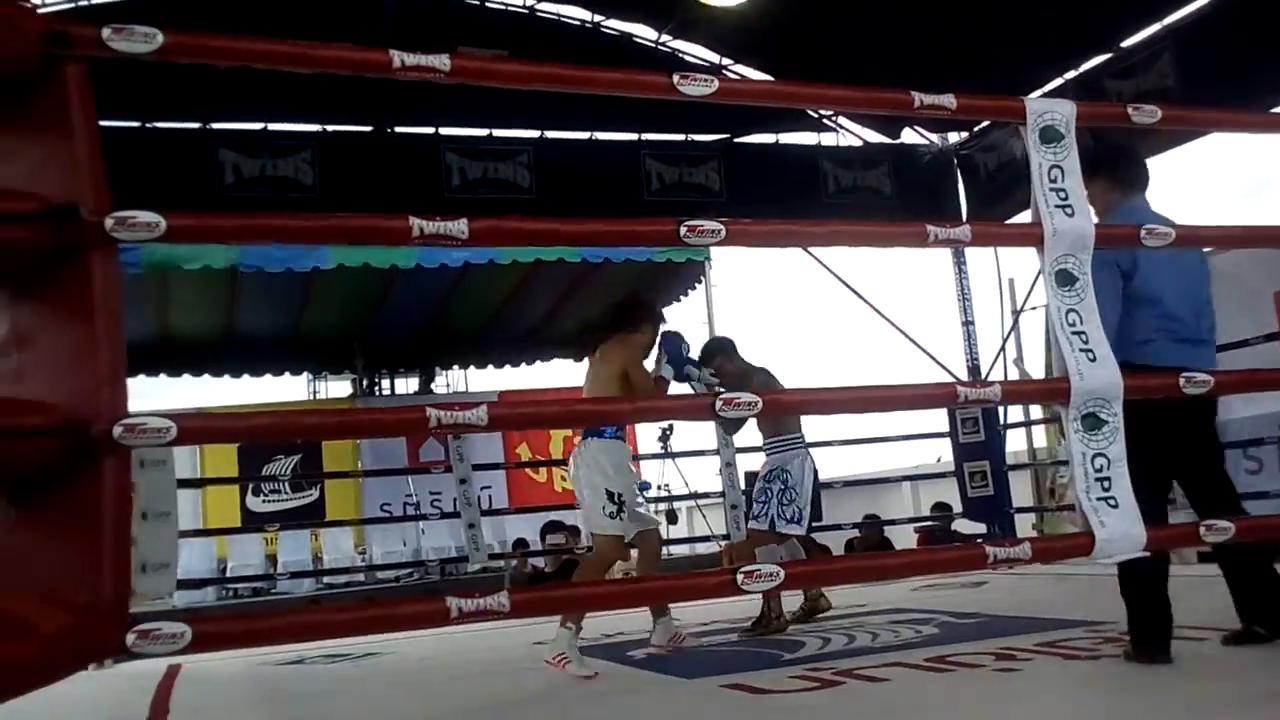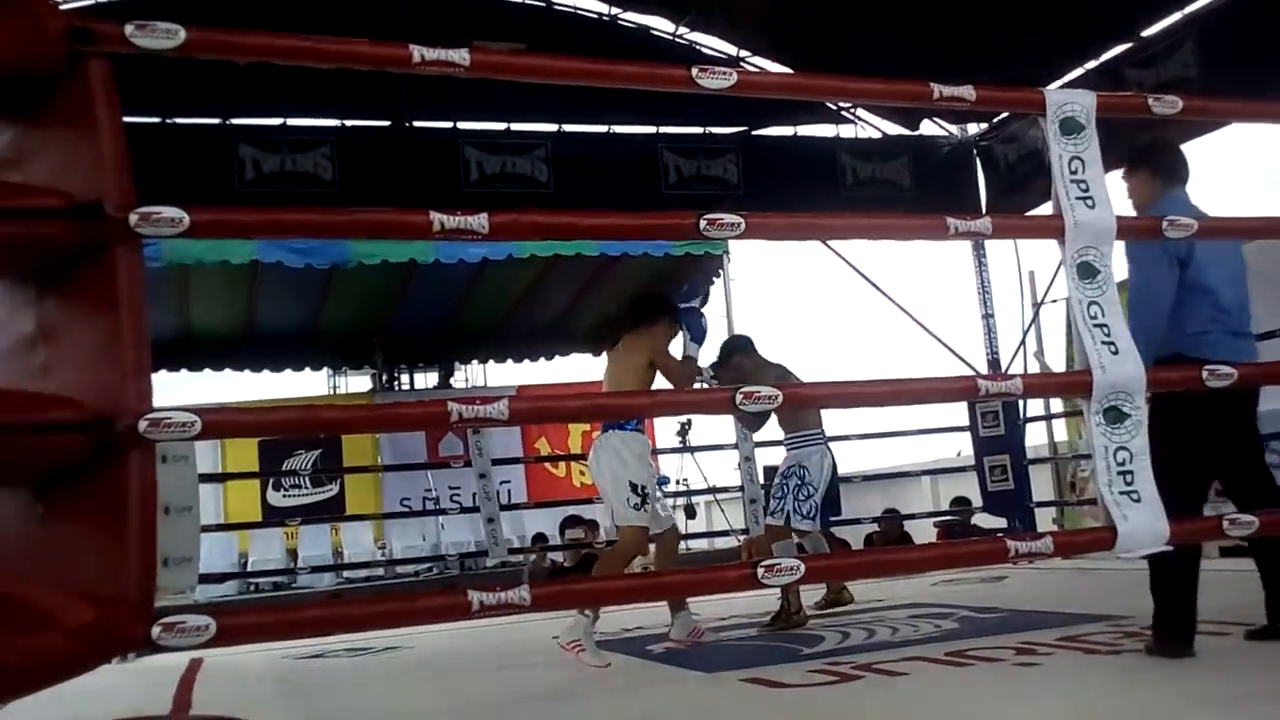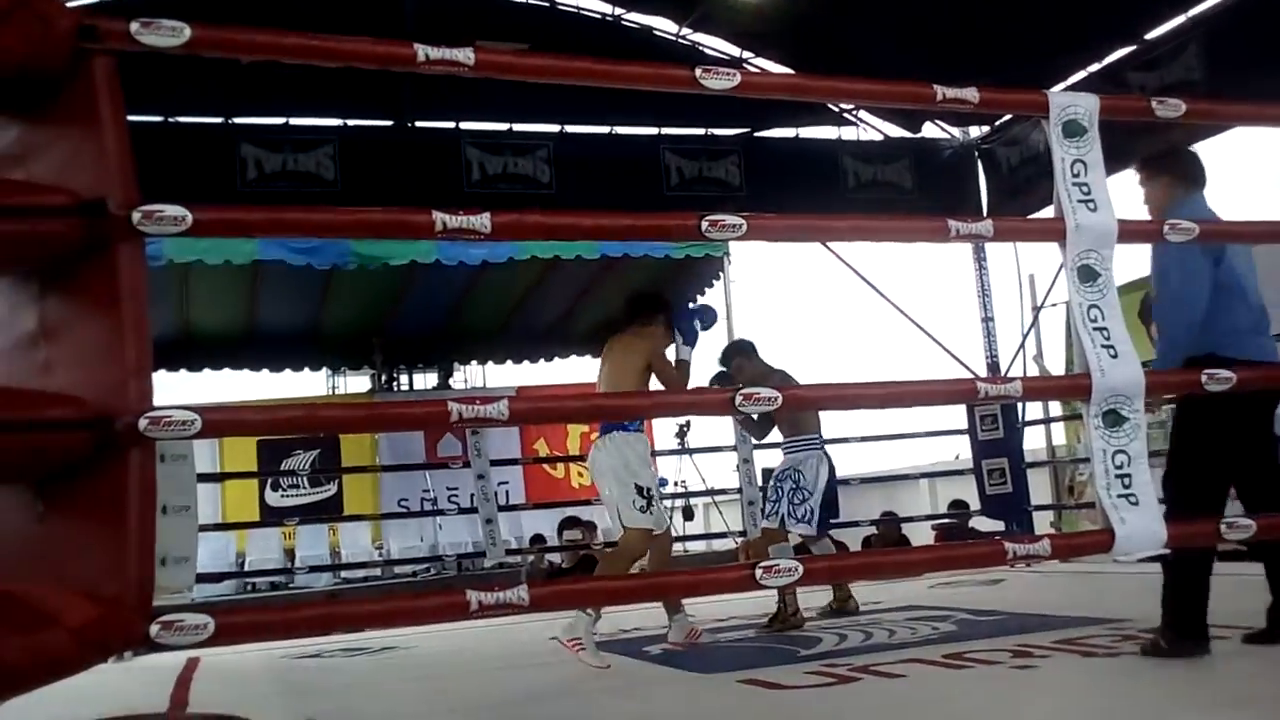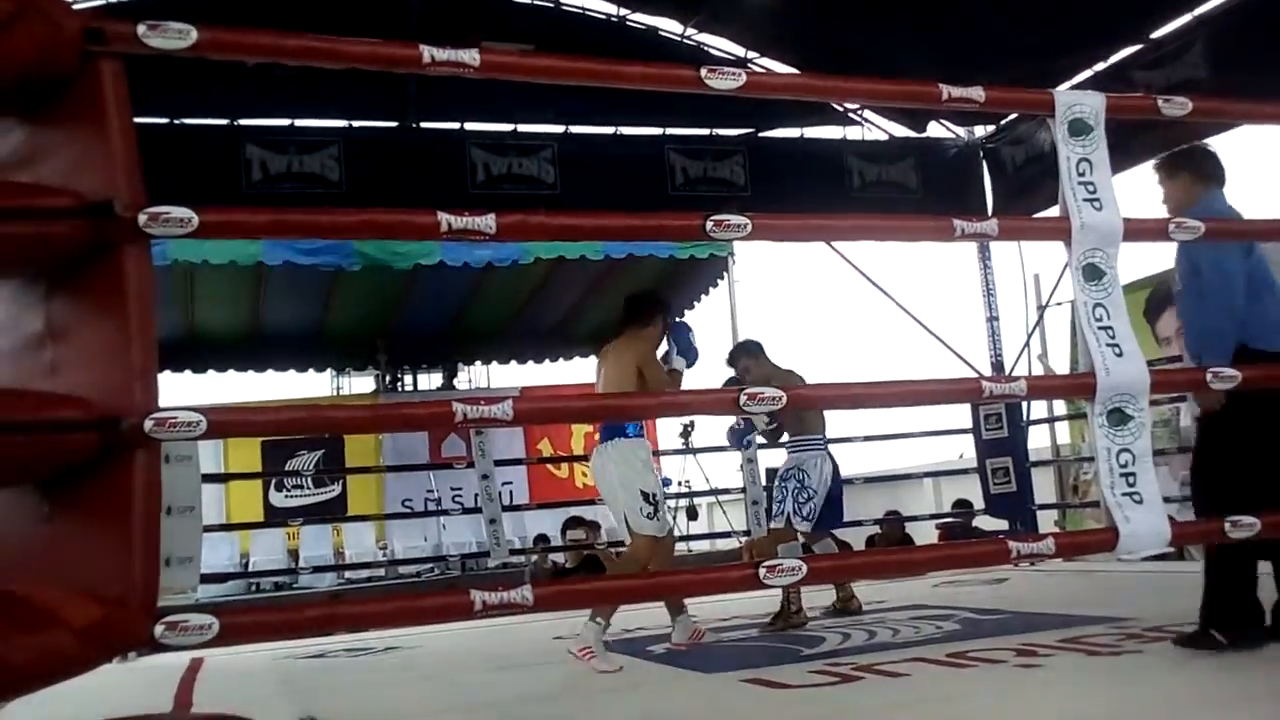
dt=0.1s
person 1, frame 1
left shoulder: (1104, 238)
right shoulder: (1185, 239)
left elbow: (1099, 320)
left knee: (1139, 512)
right knee: (1217, 499)
left ankle: (1149, 636)
person 1, frame 2
right shoulder: (1217, 229)
left elbow: (1149, 308)
left hip: (1192, 372)
right hip: (1238, 371)
left knee: (1178, 502)
left ankle: (1173, 629)
person 1, frame 3
left shoulder: (1180, 229)
left elbow: (1183, 308)
left wrist: (1161, 376)
left hip: (1217, 372)
left knee: (1190, 501)
left ankle: (1183, 628)
person 1, frame 4
left shoulder: (1209, 224)
right shoulder: (1228, 225)
left elbow: (1222, 301)
left wrist: (1213, 374)
right wrist: (1219, 375)
left knee: (1216, 490)
left ankle: (1230, 621)
person 2, frame 1
left shoulder: (608, 351)
right shoulder: (625, 351)
right elbow: (650, 398)
left wrist: (669, 369)
right wrist: (668, 365)
left hip: (607, 455)
right hip: (602, 454)
left knee: (650, 538)
right knee: (608, 548)
left ankle: (663, 627)
right ankle: (564, 641)
person 2, frame 2
left shoulder: (626, 346)
right shoulder: (650, 341)
right elbow: (683, 383)
left hip: (619, 446)
right hip: (623, 445)
left knee: (668, 534)
right knee: (632, 539)
left ankle: (682, 621)
right ankle: (580, 626)
person 2, frame 3
left shoulder: (616, 346)
right shoulder: (646, 341)
right elbow: (677, 388)
right wrist: (686, 343)
left hip: (614, 446)
right hip: (624, 445)
left knee: (661, 537)
right knee: (637, 540)
left ankle: (678, 623)
right ankle: (580, 624)
person 2, frame 4
left shoulder: (613, 351)
right shoulder: (638, 348)
right elbow: (666, 394)
right wrist: (678, 358)
left hip: (613, 450)
right hip: (625, 451)
left knee: (662, 540)
right knee: (643, 548)
left ankle: (682, 625)
right ankle: (589, 636)
person 3, frame 1
left shoulder: (758, 378)
right shoulder: (746, 387)
right elbow: (731, 426)
left hip: (787, 462)
right hip: (782, 464)
left knee: (759, 533)
right knee: (780, 533)
left ankle: (772, 613)
right ankle: (813, 596)
person 3, frame 2
left shoulder: (775, 374)
right shoulder: (774, 381)
left elbow: (750, 389)
right elbow: (752, 423)
left wrist: (724, 380)
left hip: (806, 456)
right hip: (814, 455)
left knee: (778, 527)
right knee: (802, 525)
left ankle: (791, 608)
right ankle: (836, 587)
person 3, frame 3
left shoulder: (777, 380)
right shoulder: (774, 387)
right elbow: (760, 432)
left hip: (803, 461)
right hip: (812, 461)
left knee: (773, 529)
right knee: (812, 531)
left ankle: (789, 609)
right ankle: (843, 596)
person 3, frame 4
left shoulder: (785, 380)
right shoulder: (779, 391)
left elbow: (802, 413)
right elbow: (774, 435)
left wrist: (750, 425)
right wrist: (752, 420)
left hip: (806, 460)
right hip: (817, 461)
left knee: (782, 528)
right knee: (814, 530)
left ankle: (792, 607)
right ankle: (846, 597)
